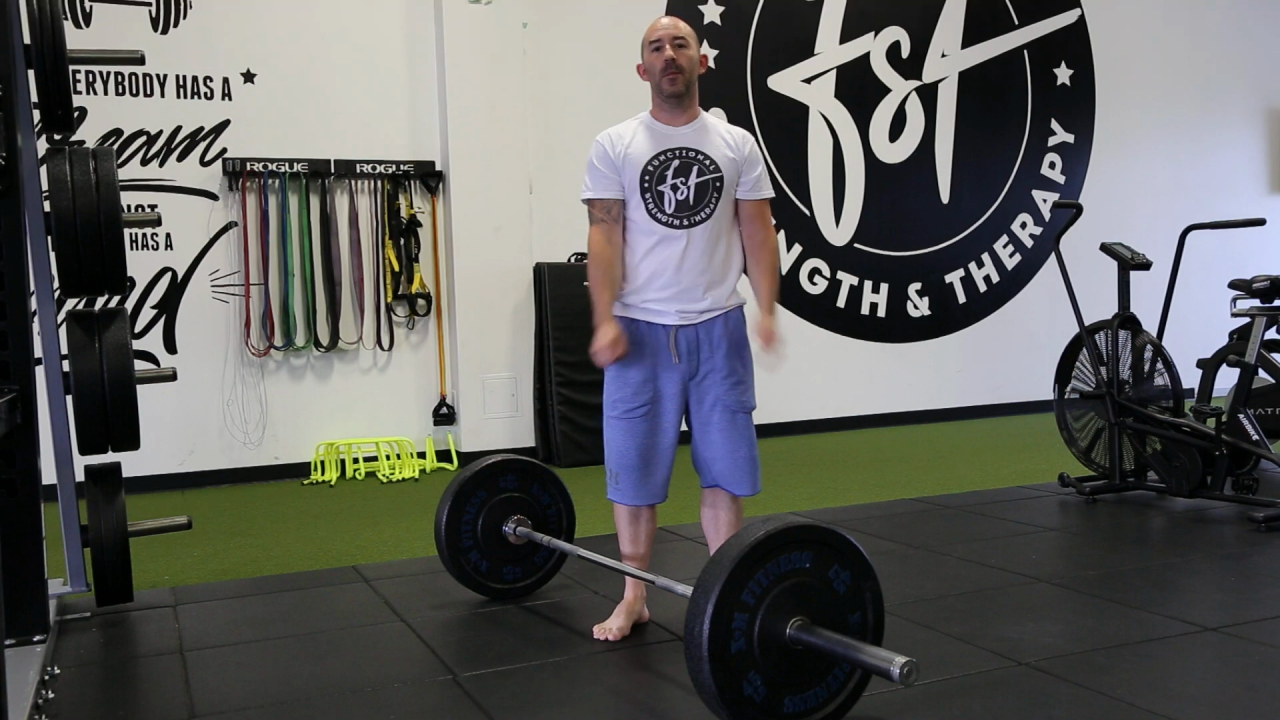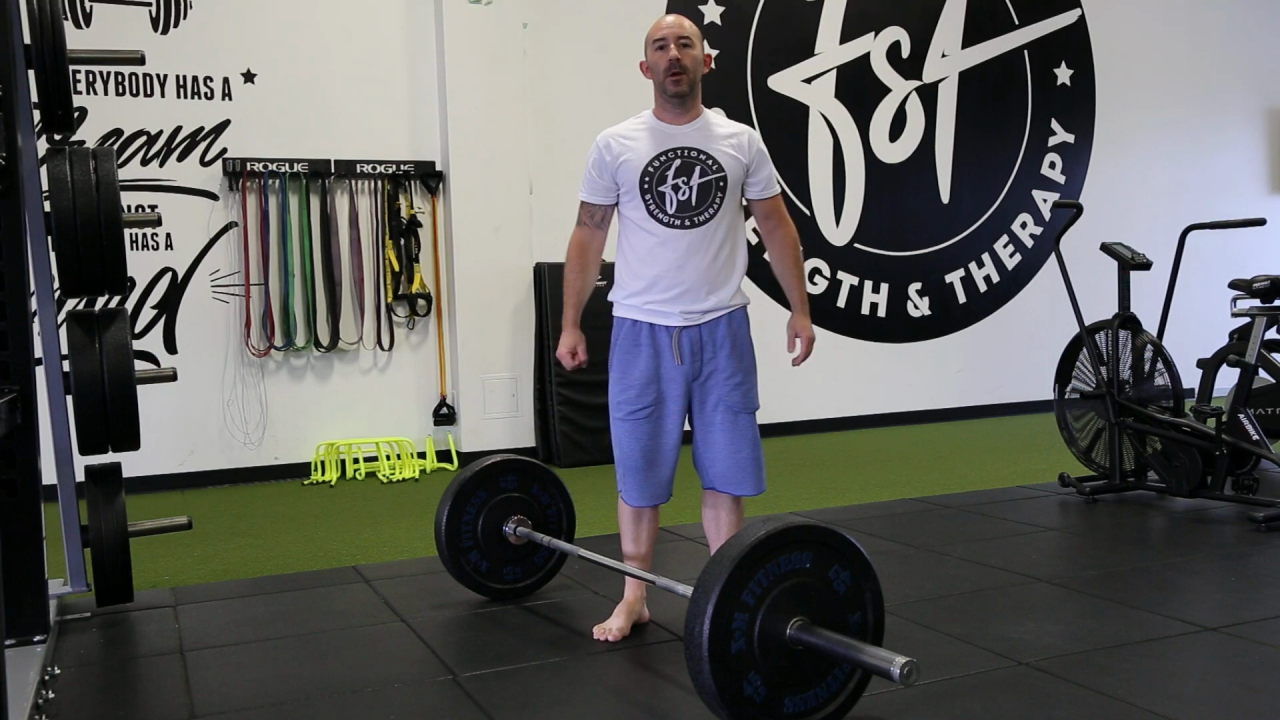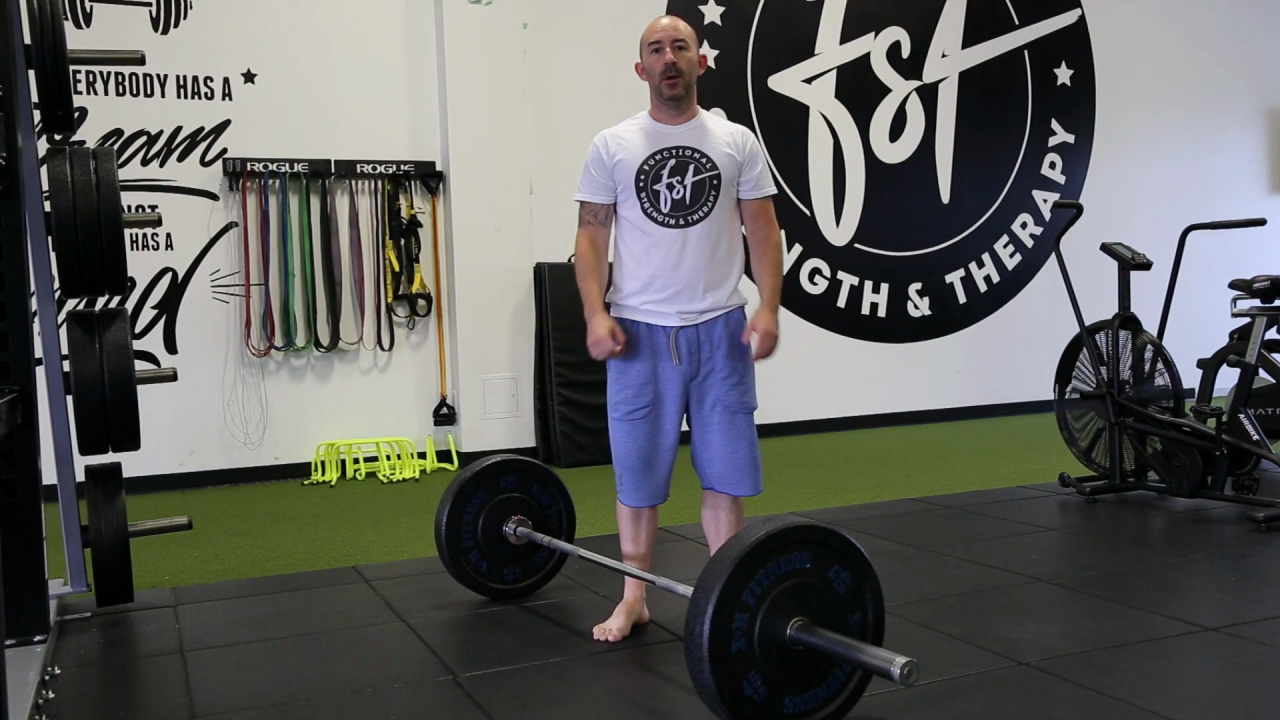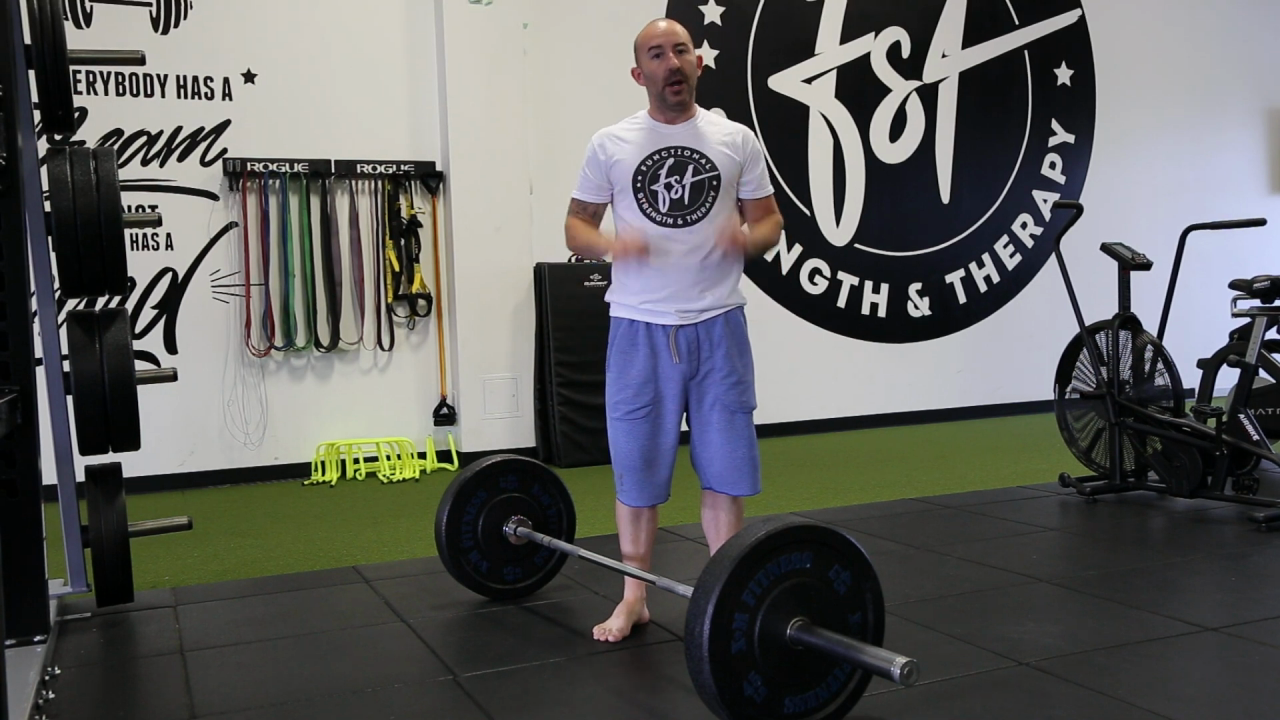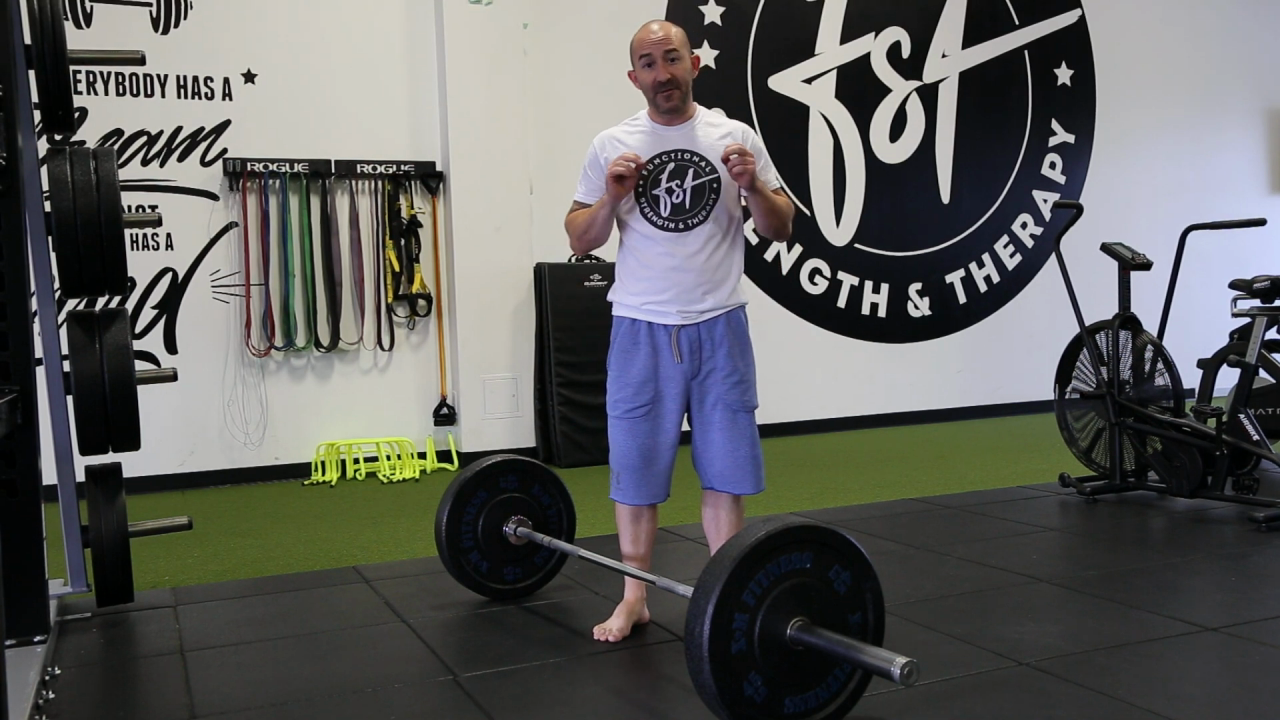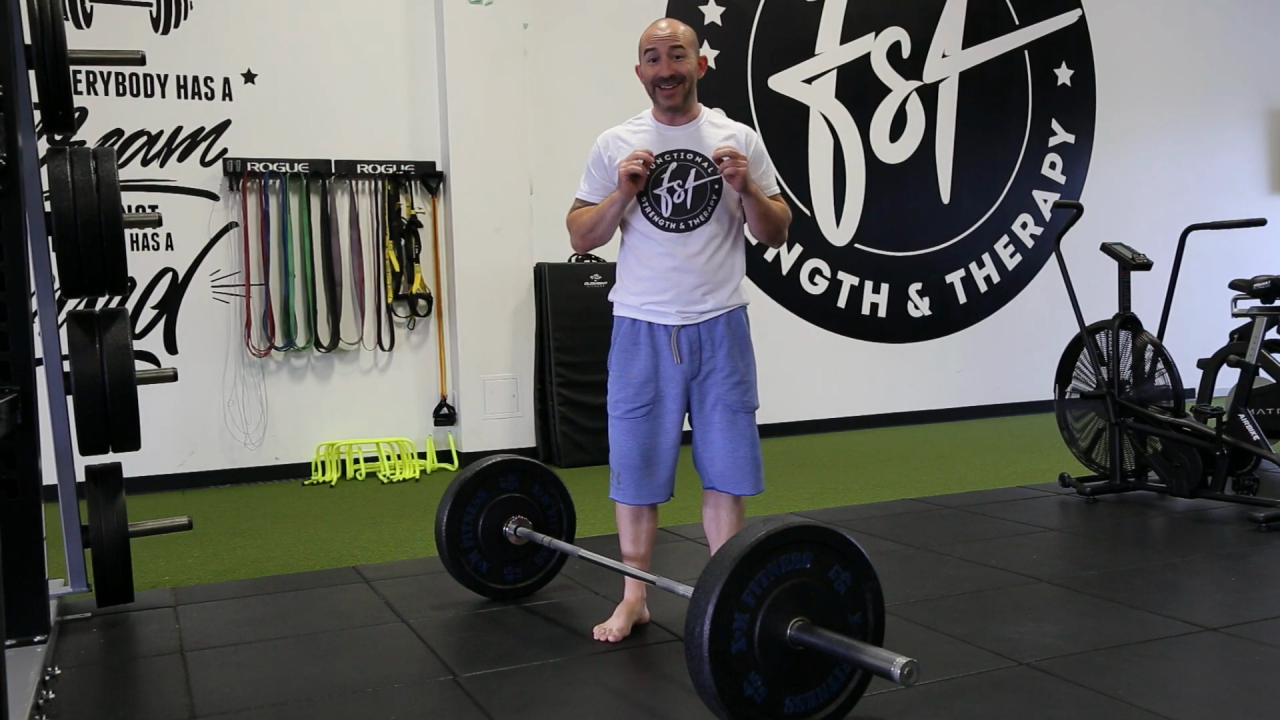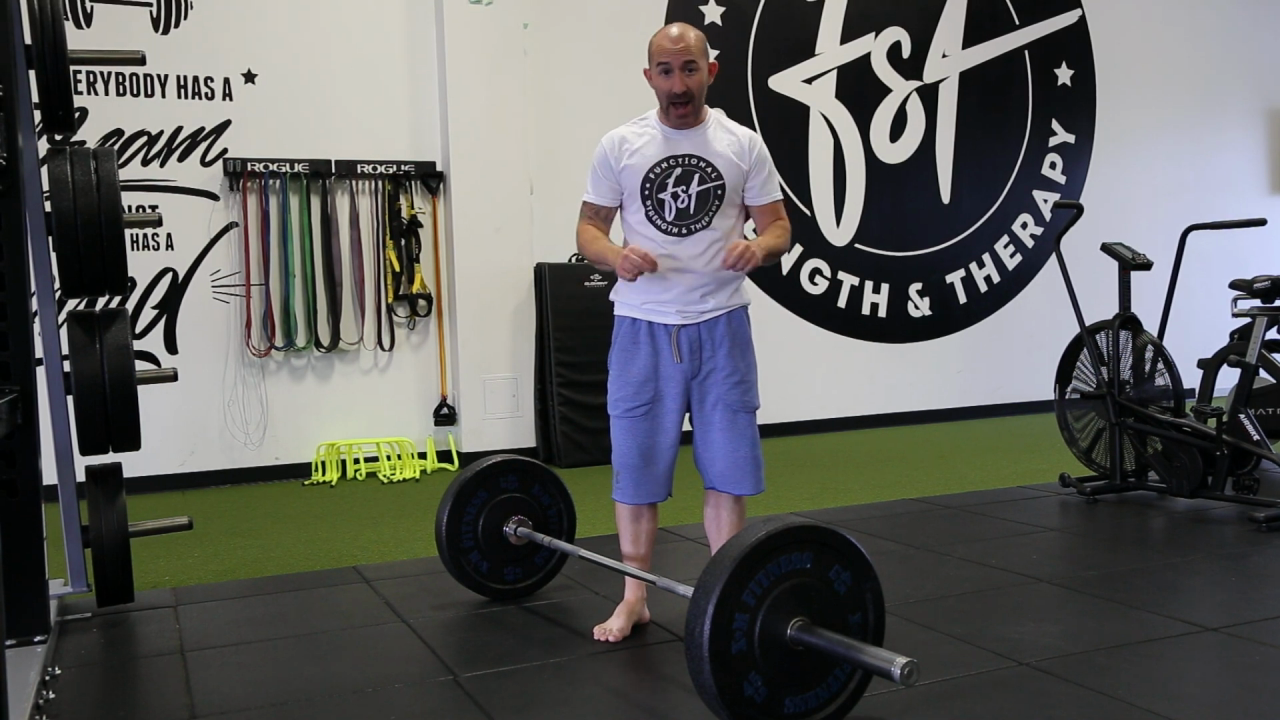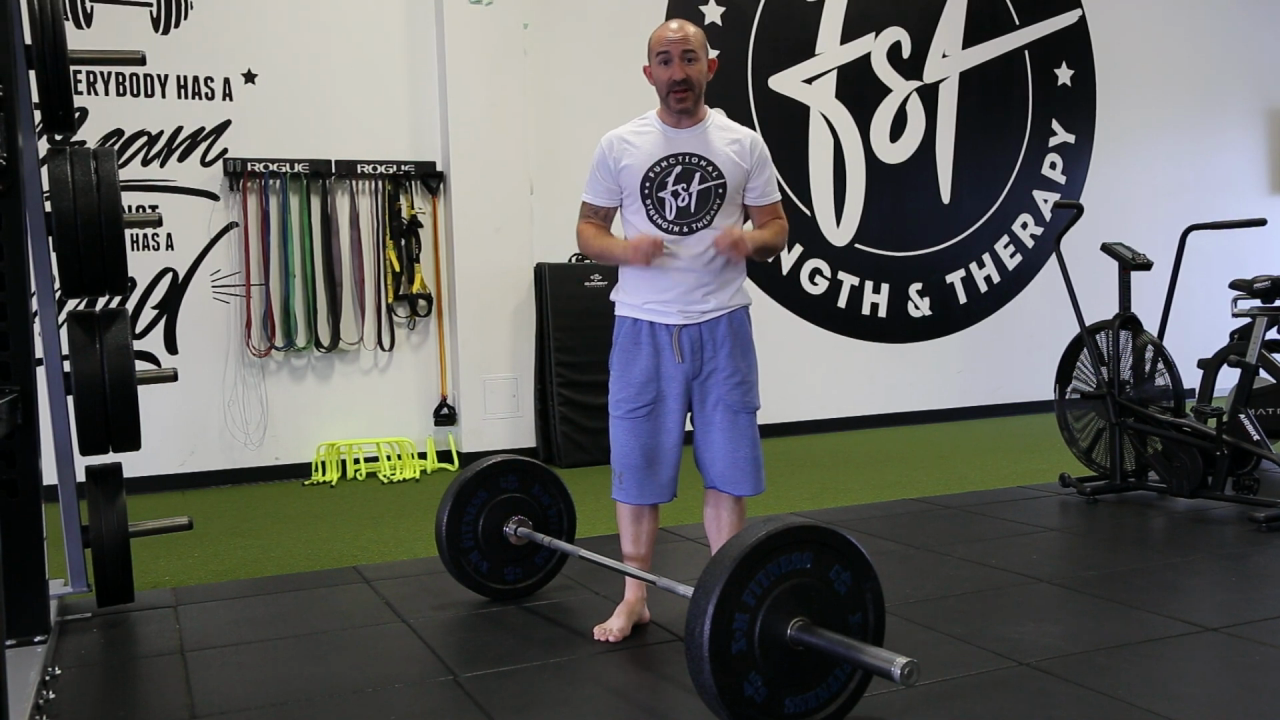
dt=0.3s
person 1, frame 1
left shoulder: (736, 144)
right shoulder: (614, 144)
left elbow: (760, 232)
right elbow: (604, 236)
left wrist: (767, 310)
right wrist: (606, 322)
left hip: (717, 324)
right hip: (642, 329)
left knee: (725, 466)
right knee: (634, 464)
right ankle: (633, 597)
person 1, frame 2
left shoulder: (741, 142)
right shoulder: (615, 144)
left elbow: (776, 229)
right elbow: (588, 239)
left wrist: (800, 310)
right wrist: (570, 324)
left hip: (721, 327)
right hip: (643, 330)
left knee: (726, 468)
right knee: (639, 468)
right ankle: (634, 598)
person 1, frame 3
left shoulder: (737, 141)
right shoulder: (612, 145)
left elbow: (762, 232)
right elbow: (592, 236)
left wrist: (769, 309)
right wrist: (596, 314)
left hip: (719, 328)
right hip: (642, 330)
left knee: (724, 468)
right knee: (636, 468)
right ankle: (633, 598)
person 1, frame 4
left shoulder: (736, 139)
right shoulder: (611, 143)
left elbow: (773, 222)
right elbow: (575, 225)
left wrist: (753, 235)
right wrist: (606, 241)
left hip: (718, 325)
right hip: (640, 329)
left knee: (724, 466)
right knee: (636, 465)
right ankle: (634, 597)
person 1, frame 5
left shoulder: (735, 136)
right shoulder: (611, 145)
left elbow: (781, 227)
right elbow: (579, 240)
left wrist: (752, 185)
right wrist: (611, 198)
left hip: (719, 326)
right hip: (641, 329)
left knee: (725, 465)
right knee: (635, 464)
right ankle: (634, 597)
person 1, frame 6
left shoulder: (739, 139)
right shoulder: (615, 144)
left elbow: (778, 231)
right elbow: (579, 236)
left wrist: (745, 187)
right wrist: (622, 193)
left hip: (720, 326)
right hip: (643, 328)
left knee: (726, 466)
right knee: (636, 464)
right ankle: (634, 598)
person 1, frame 7
left shoulder: (743, 144)
right shoulder: (620, 145)
left elbow: (780, 227)
right elbow: (588, 227)
left wrist: (756, 249)
right wrist: (616, 257)
left hip: (720, 327)
right hip: (642, 327)
left knee: (726, 465)
right knee: (636, 463)
right ankle: (634, 597)
person 1, frame 8
left shoulder: (744, 144)
right shoulder: (619, 145)
left elbow: (777, 230)
right elbow: (588, 232)
left wrist: (749, 242)
right wrist: (624, 249)
left hip: (721, 326)
right hip: (644, 329)
left knee: (727, 466)
right knee: (637, 464)
right ankle: (634, 598)
